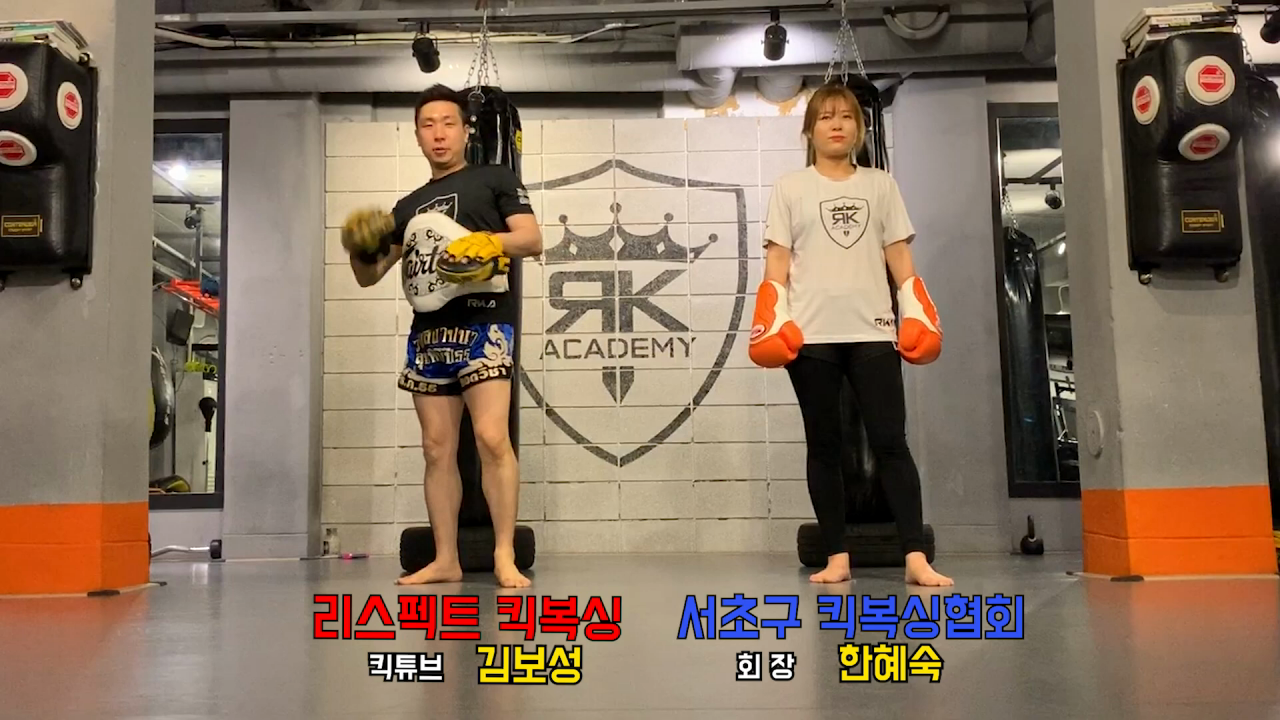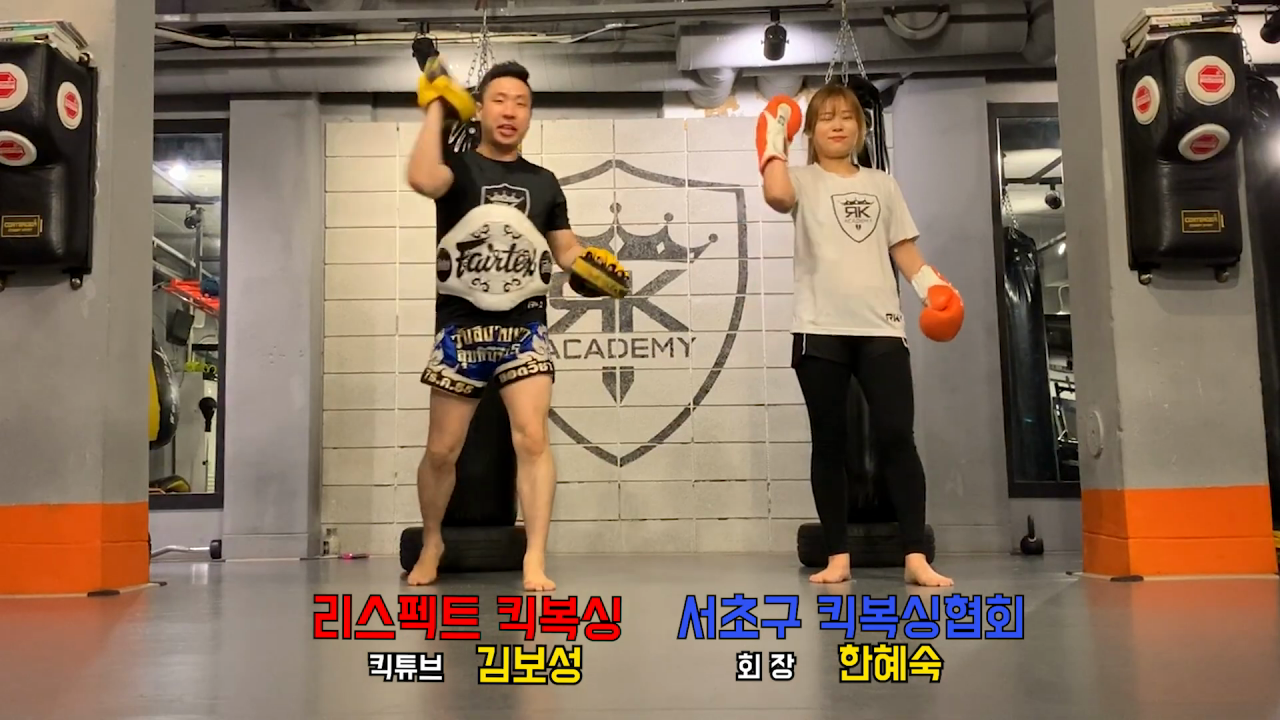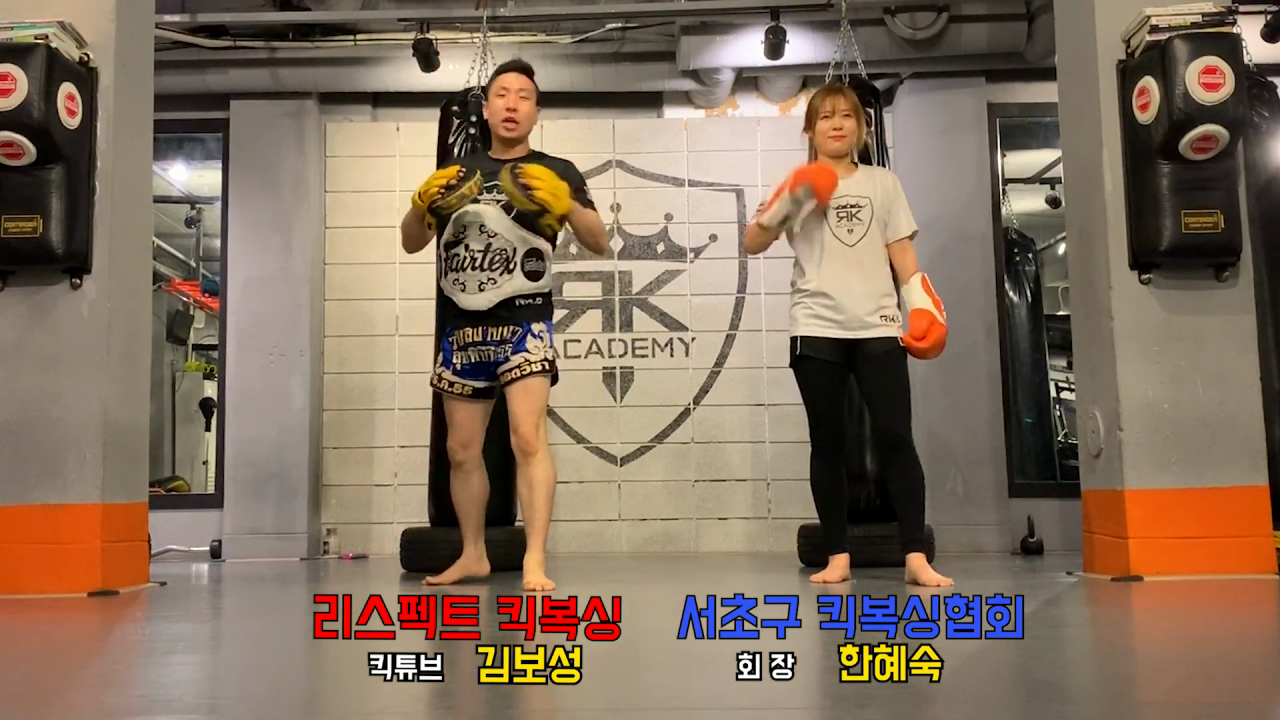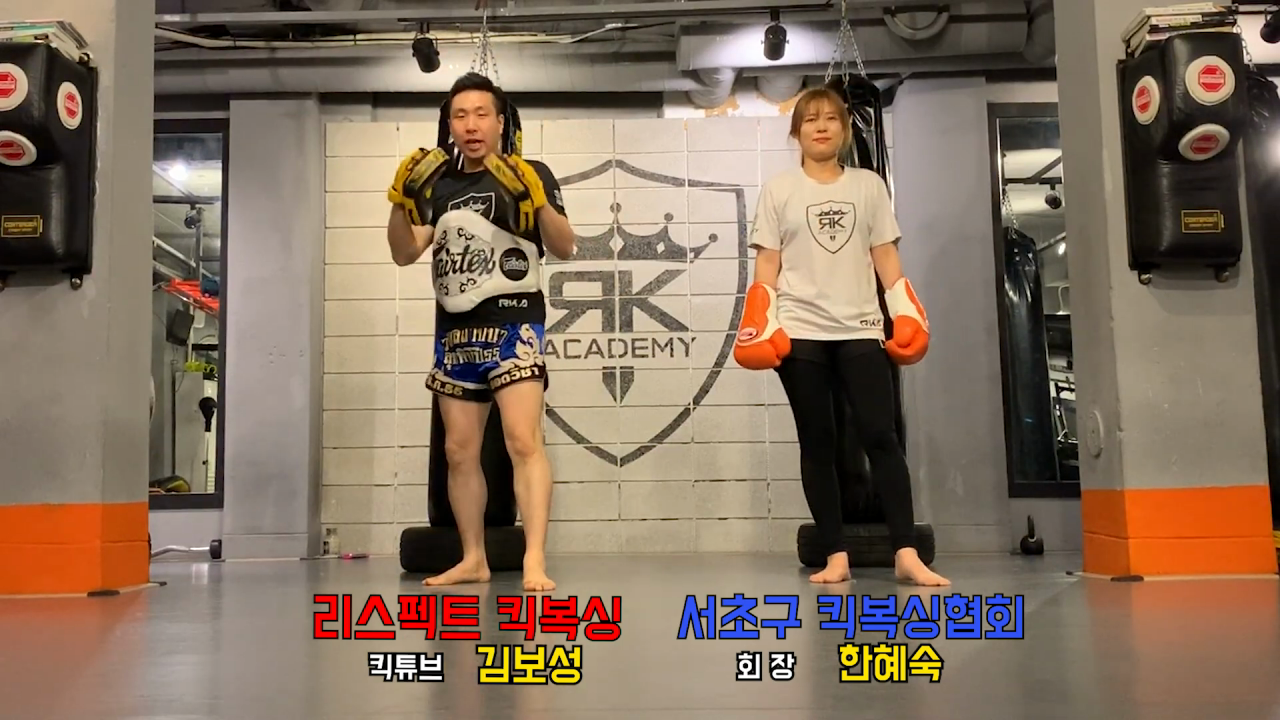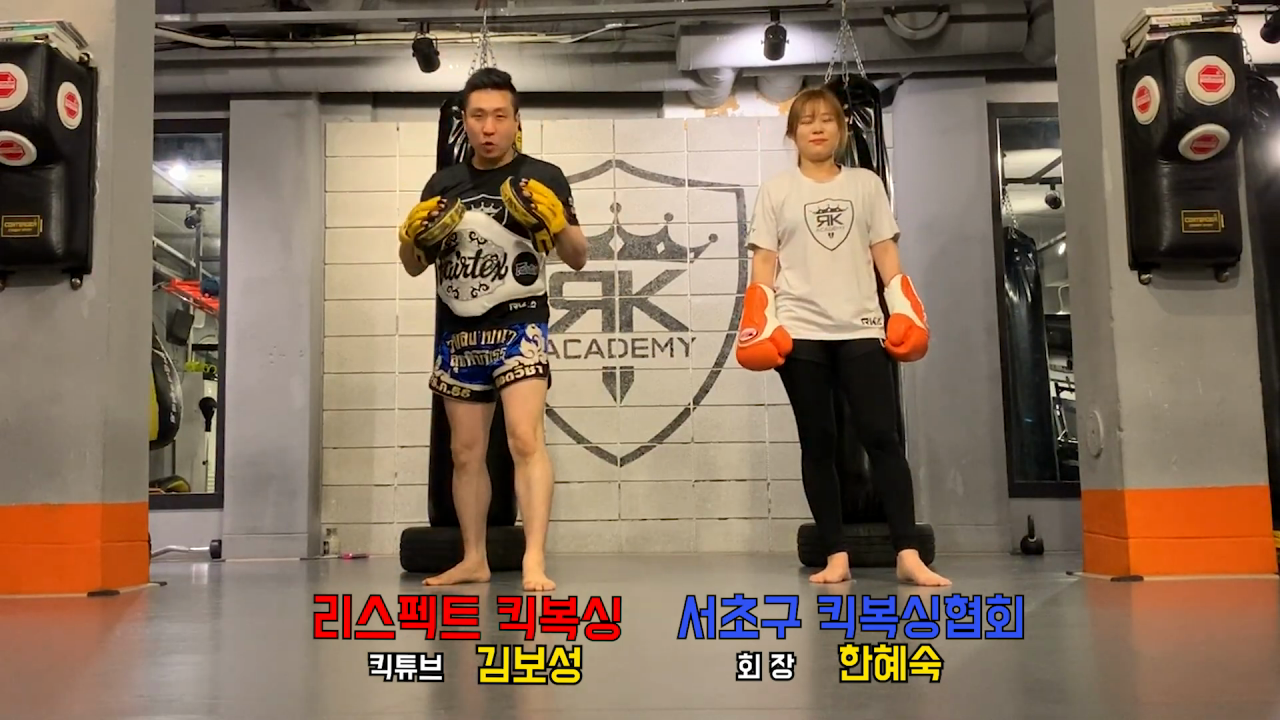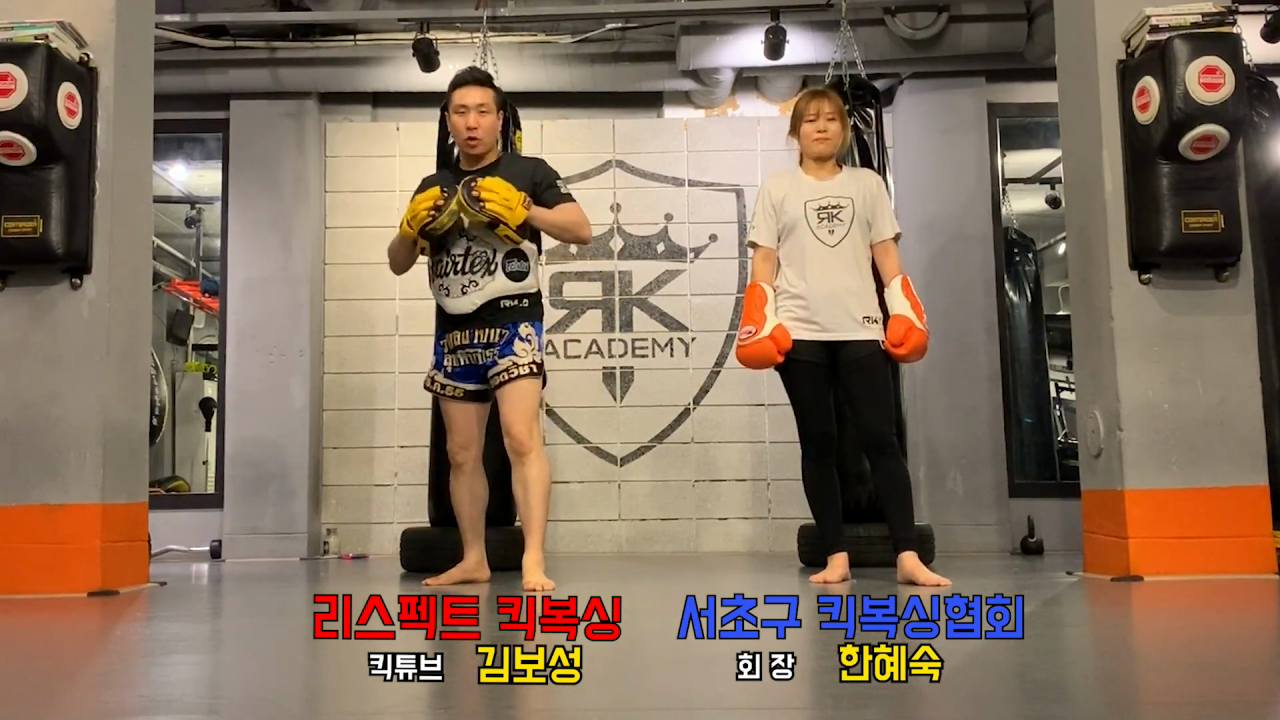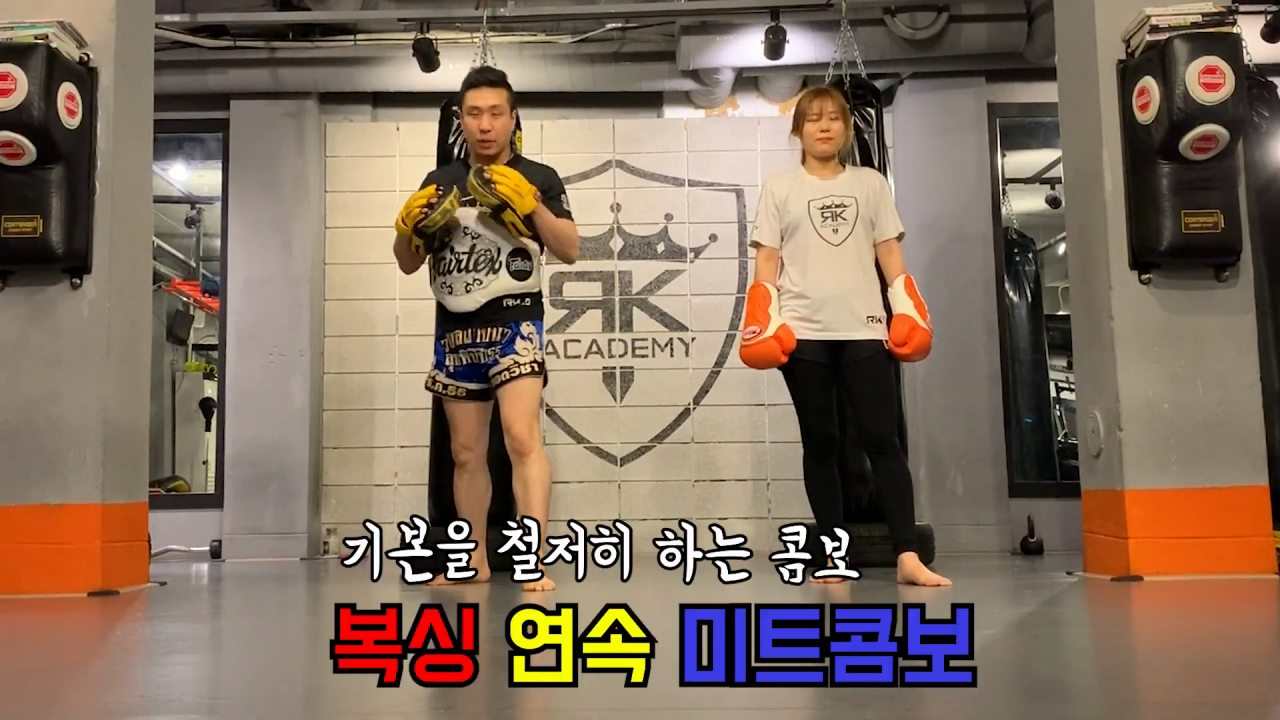
dt=0.7s
person 1, frame 1
left shoulder: (495, 178)
right shoulder: (410, 205)
left elbow: (532, 239)
right elbow: (368, 275)
left wrist: (489, 243)
right wrist: (360, 247)
left hip: (483, 323)
right hip: (428, 333)
left knee: (492, 439)
right knee: (437, 449)
left ankle: (505, 555)
right ankle: (446, 559)
person 1, frame 2
left shoulder: (543, 181)
right shoulder: (458, 168)
left elbow: (566, 251)
right elbow: (419, 177)
left wrist: (592, 265)
right wrist: (436, 110)
left hip: (523, 327)
right hip: (461, 327)
left knee: (532, 439)
right knee: (441, 449)
left ankle: (534, 562)
right ankle: (431, 542)
person 1, frame 3
left shoulder: (556, 171)
right shoulder: (461, 173)
left elbow: (598, 242)
right elbow: (411, 242)
left wrist: (563, 203)
right wrist: (425, 203)
left hip: (523, 324)
right hip: (462, 328)
left knee: (529, 439)
right knee: (462, 450)
left ankle: (535, 563)
right ankle: (473, 554)
person 1, frame 4
left shoulder: (531, 174)
right shoulder: (440, 188)
left elbow: (564, 247)
right elbow: (404, 253)
left wrist: (533, 198)
right wrist: (402, 199)
left hip: (513, 325)
right hip: (455, 334)
left knee: (524, 441)
right knee: (459, 451)
left ankle: (535, 562)
right ankle: (473, 559)
person 1, frame 5
left shoulder: (542, 176)
right shoulder: (444, 184)
left elbow: (578, 257)
right elbow: (413, 266)
left wrist: (554, 221)
right wrist: (414, 236)
left hip: (519, 325)
right hip: (458, 334)
left knee: (525, 438)
right knee: (465, 453)
left ankle: (534, 562)
right ankle: (473, 560)
person 1, frame 6
left shoulder: (529, 171)
right shoulder: (434, 187)
left elbow: (582, 230)
right elbow: (398, 264)
left wrist: (520, 209)
right wrist: (412, 225)
left hip: (512, 322)
right hip: (454, 331)
left knee: (521, 438)
right knee: (461, 452)
left ankle: (533, 561)
right ankle: (473, 560)
person 1, frame 7
left shoulder: (537, 177)
right shoulder: (440, 181)
left elbow: (569, 249)
right elbow: (409, 264)
left wrist: (527, 204)
right wrist: (409, 227)
left hip: (514, 323)
right hip: (455, 332)
left knee: (522, 437)
right knee: (466, 452)
left ankle: (533, 562)
right ankle: (475, 559)
person 2, frame 1
left shoulder: (880, 185)
right shoulder: (790, 188)
left elbow: (898, 255)
right elbow: (778, 260)
left wrist: (918, 312)
right wrist: (772, 318)
left hip: (872, 331)
right hip: (810, 336)
left knee: (890, 441)
right knee: (824, 445)
left ankle: (915, 557)
right ankle: (837, 557)
person 2, frame 2
left shoulder: (883, 185)
right shoulder: (804, 180)
left elbow: (905, 250)
right elbow: (777, 194)
left wrist: (937, 289)
right wrist: (774, 139)
left hip: (881, 327)
right hip: (820, 329)
left knee: (896, 436)
right knee: (829, 443)
left ankle: (916, 557)
right ankle: (837, 556)
person 2, frame 3
left shoulder: (883, 182)
right shoulder: (797, 184)
left elbow: (902, 250)
right elbow: (754, 240)
left wrist: (924, 306)
right wrist: (787, 199)
left hip: (878, 328)
right hip: (816, 330)
left knee: (895, 437)
right knee: (828, 443)
left ankle: (916, 556)
right ankle: (838, 556)
person 2, frame 4
left shoulder: (869, 185)
right shoulder: (779, 190)
left elbow: (885, 255)
right elbow: (767, 263)
left wrist: (907, 312)
right wrist: (761, 322)
left hip: (860, 329)
right hip: (800, 332)
left knee: (880, 436)
right knee: (817, 443)
left ankle: (906, 554)
right ankle: (835, 556)
person 2, frame 5
left shoulder: (866, 184)
right shoulder: (776, 191)
left elbow: (885, 251)
right elbow: (764, 262)
left wrist: (904, 311)
right wrist: (761, 321)
left hip: (860, 329)
right hip: (800, 332)
left knee: (882, 436)
right knee: (818, 443)
left ankle: (908, 554)
right ankle: (836, 556)
person 2, frame 6
left shoulder: (867, 184)
right shoulder: (777, 189)
left elbow: (886, 252)
right elbow: (764, 260)
left wrist: (903, 312)
right wrist: (761, 319)
left hip: (860, 330)
right hip: (799, 333)
left knee: (881, 438)
right knee: (818, 443)
left ankle: (907, 556)
right ankle: (836, 556)
person 2, frame 7
left shoulder: (870, 183)
right shoulder: (780, 188)
left elbow: (889, 252)
right elbow: (767, 259)
left wrist: (907, 310)
right wrist: (765, 319)
left hip: (864, 330)
right hip: (803, 333)
left knee: (882, 439)
right knee: (820, 443)
left ankle: (908, 556)
